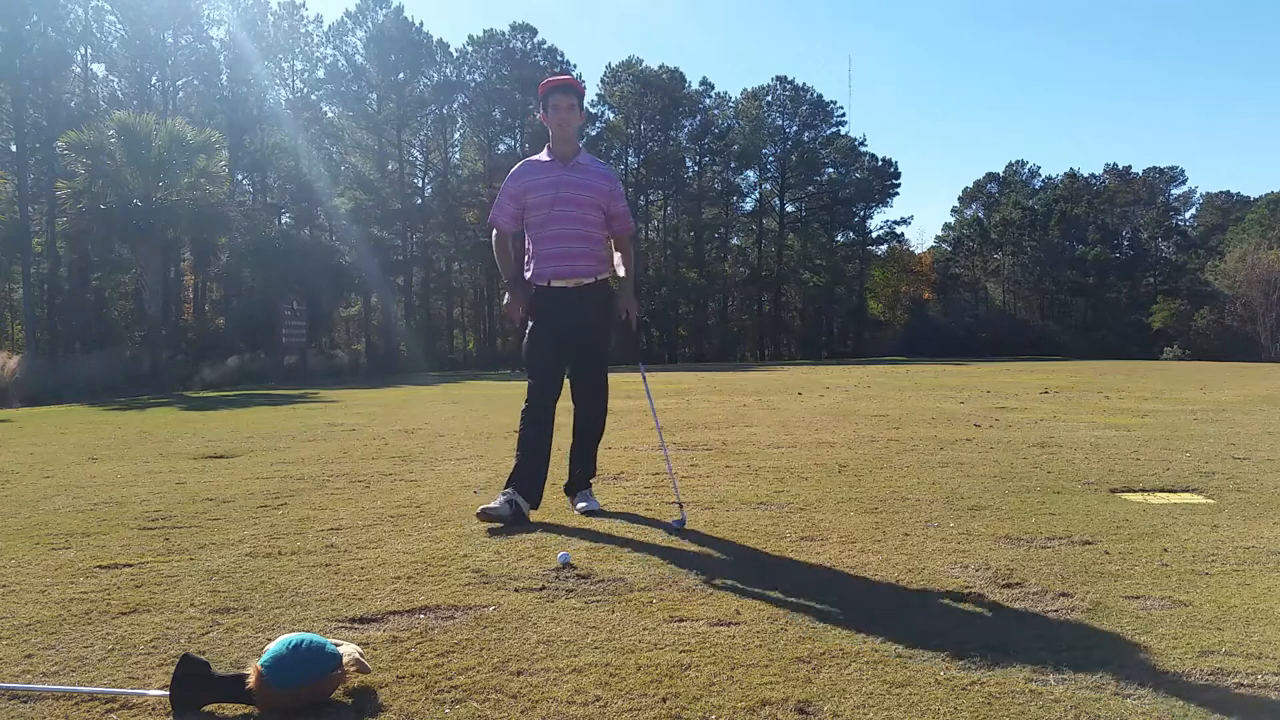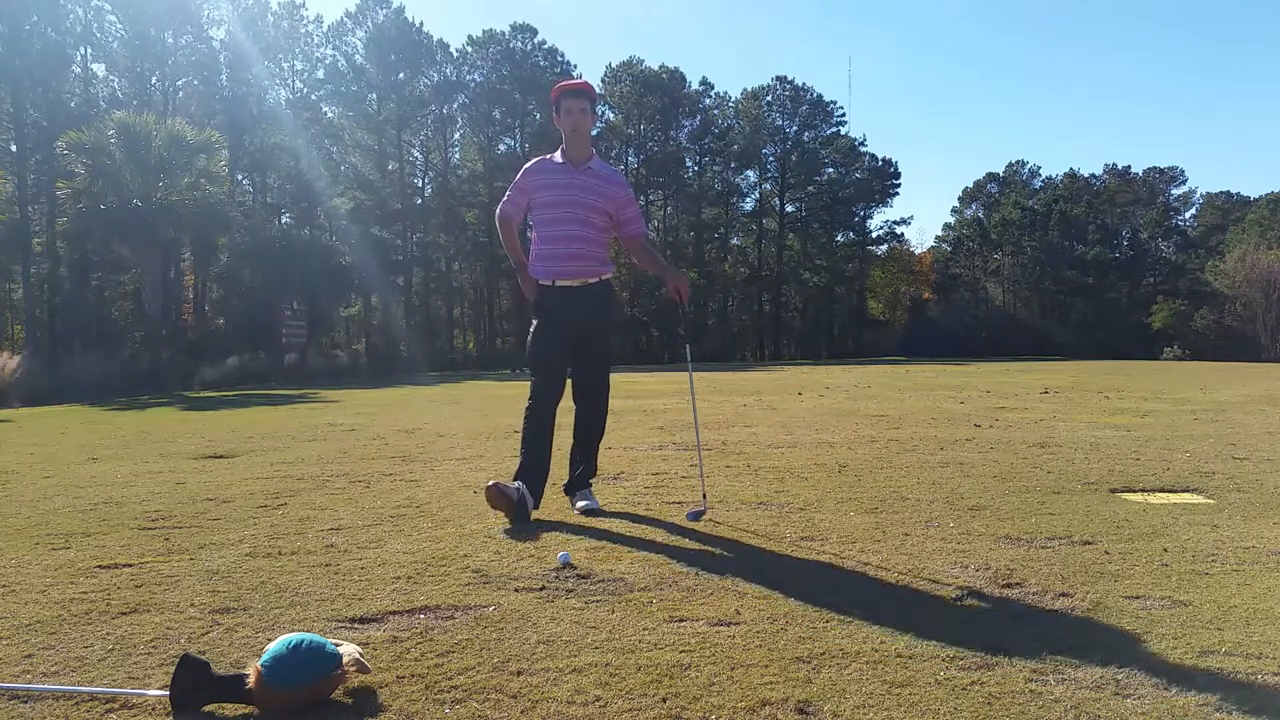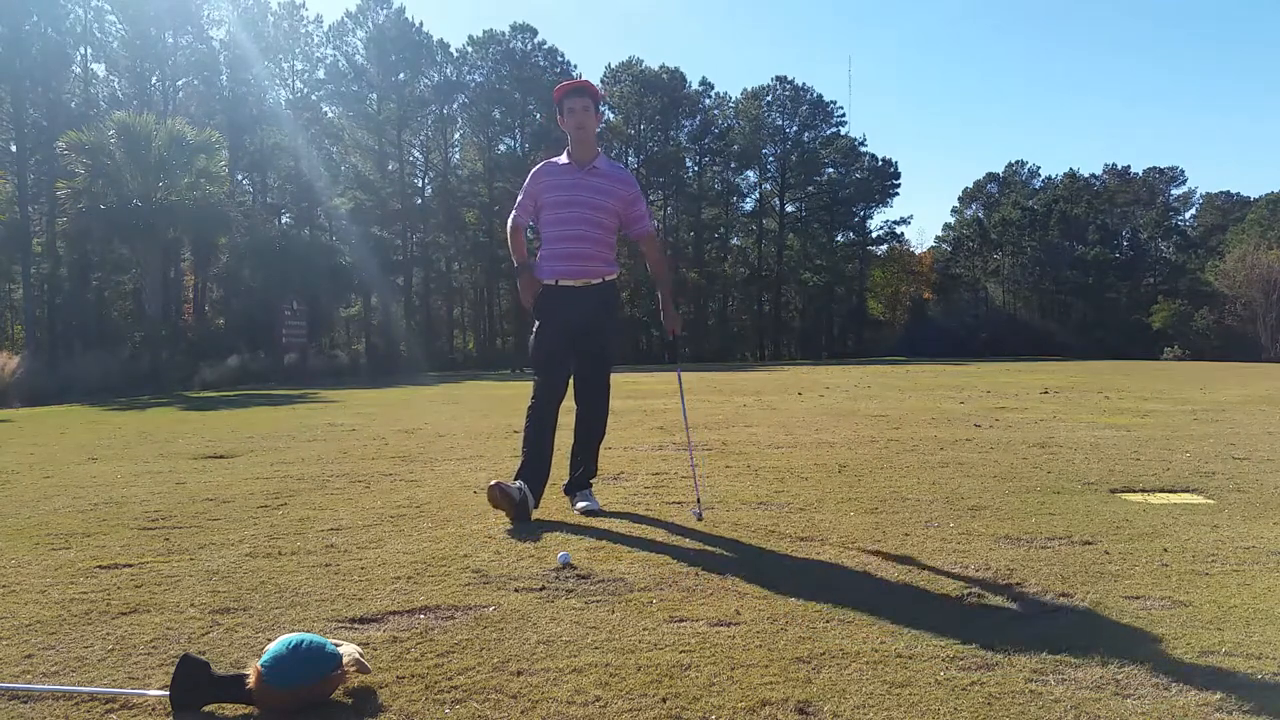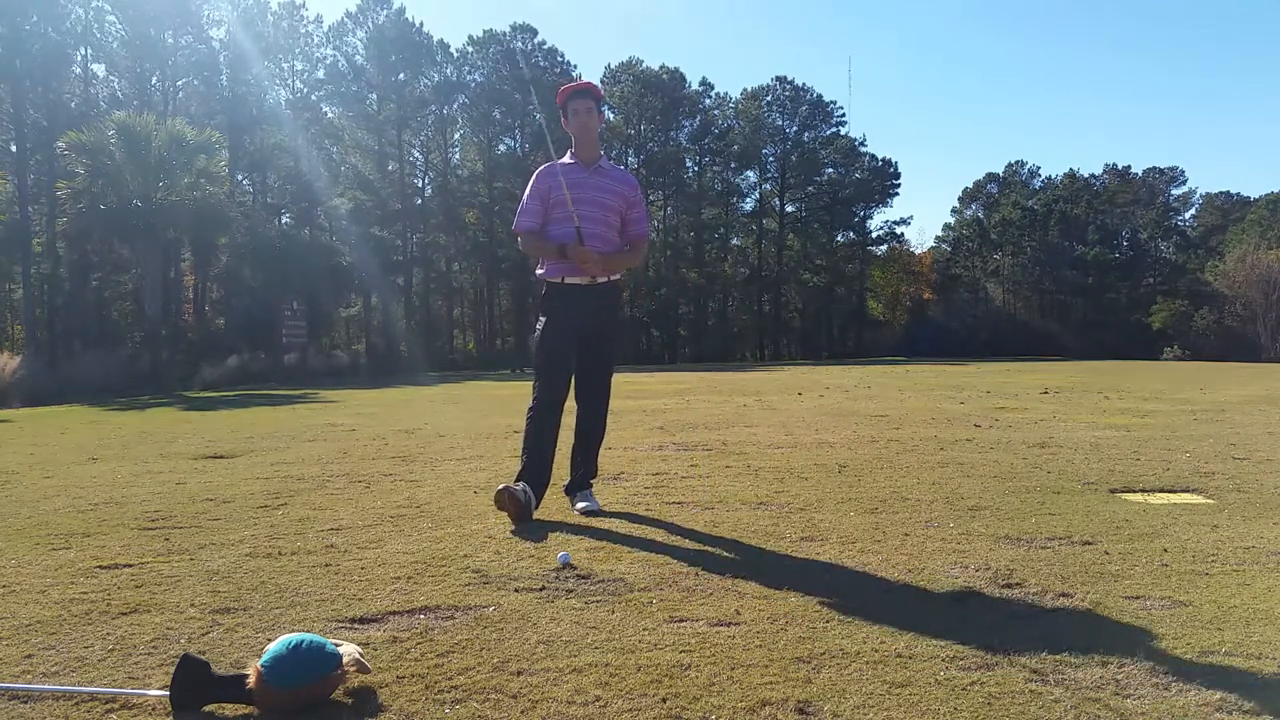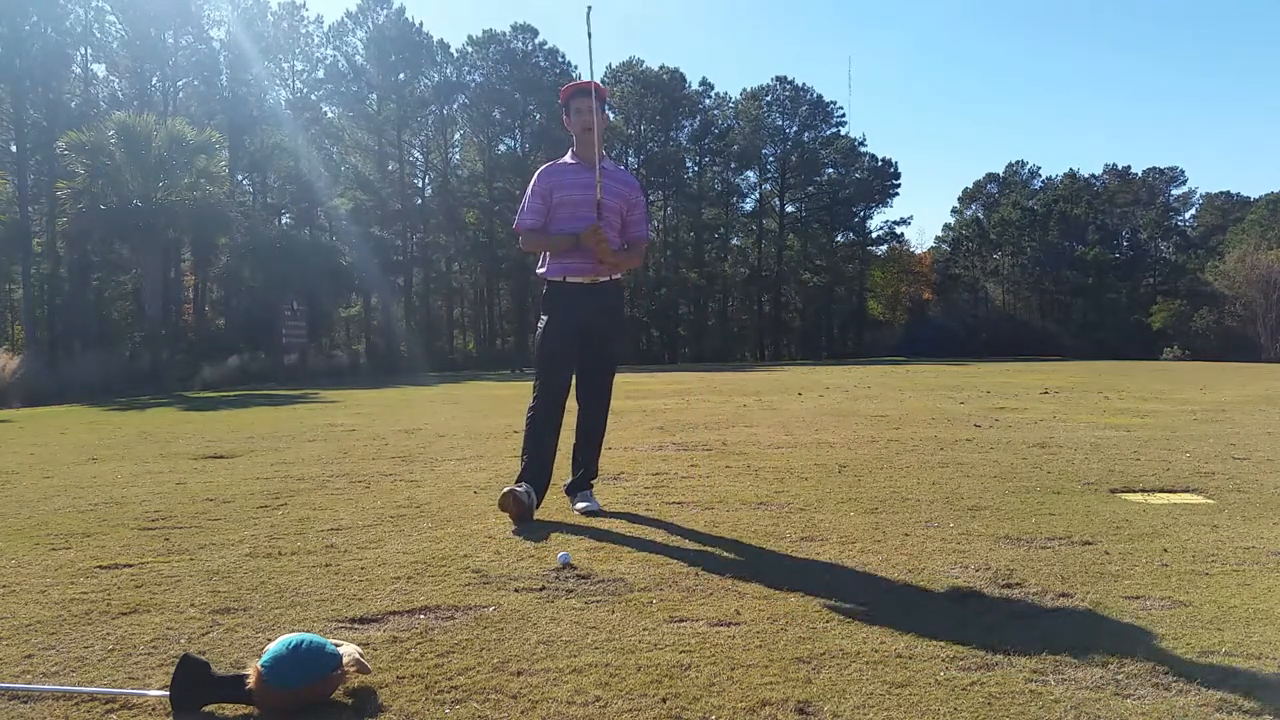
dt=1s
person 1, frame 1
left shoulder: (605, 176)
right shoulder: (523, 174)
left elbow: (621, 239)
right elbow: (502, 233)
left wrist: (626, 285)
right wrist: (512, 285)
left hip: (593, 297)
right hip: (545, 298)
left knee: (591, 397)
right knee: (540, 396)
left ankle: (580, 486)
right ankle: (520, 494)
person 1, frame 2
left shoulder: (614, 182)
right shoulder: (535, 172)
left elbow: (635, 242)
right elbow: (505, 218)
left wrist: (668, 273)
right wrist: (522, 270)
left hip: (595, 297)
right hip: (548, 297)
left knee: (592, 396)
right knee: (543, 394)
left ankle: (581, 485)
right ankle: (526, 488)
person 1, frame 3
left shoulder: (622, 180)
right shoulder: (543, 174)
left elbow: (648, 243)
right elbow: (517, 226)
left wrist: (666, 300)
right wrist: (523, 271)
left hip: (600, 298)
right hip: (553, 296)
left knee: (594, 397)
right knee: (545, 394)
left ankle: (582, 485)
right ankle: (527, 486)
person 1, frame 4
left shoulder: (625, 183)
right shoulder: (547, 176)
left elbow: (638, 251)
right elbow: (526, 239)
left wrist: (603, 261)
right wrist: (565, 252)
left hip: (604, 297)
right hip: (559, 295)
left knee: (594, 396)
right knee: (547, 394)
left ankle: (581, 485)
right ankle: (529, 487)
person 1, frame 5
left shoulder: (627, 183)
right shoulder: (549, 176)
left elbow: (637, 254)
right elbow: (527, 239)
left wrist: (608, 255)
right wrist: (576, 240)
left hip: (606, 297)
right hip: (561, 294)
left knee: (596, 395)
right knee: (548, 391)
left ankle: (583, 485)
right ankle: (529, 487)
